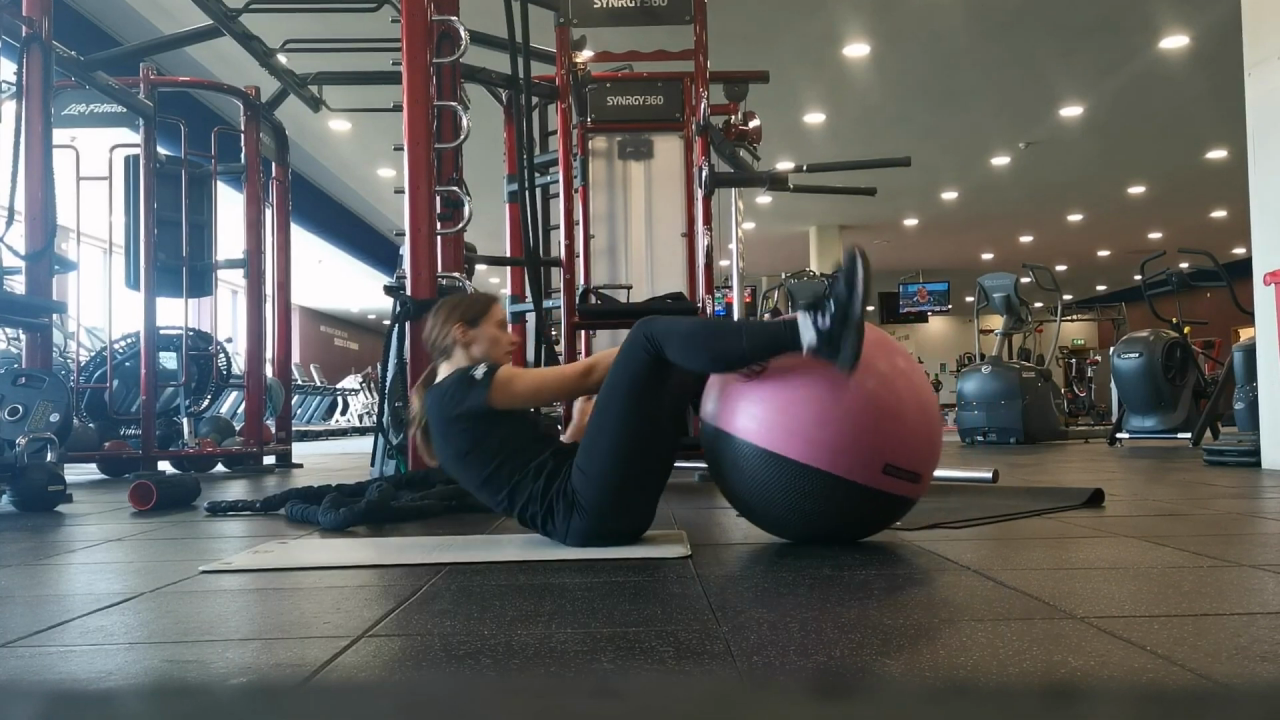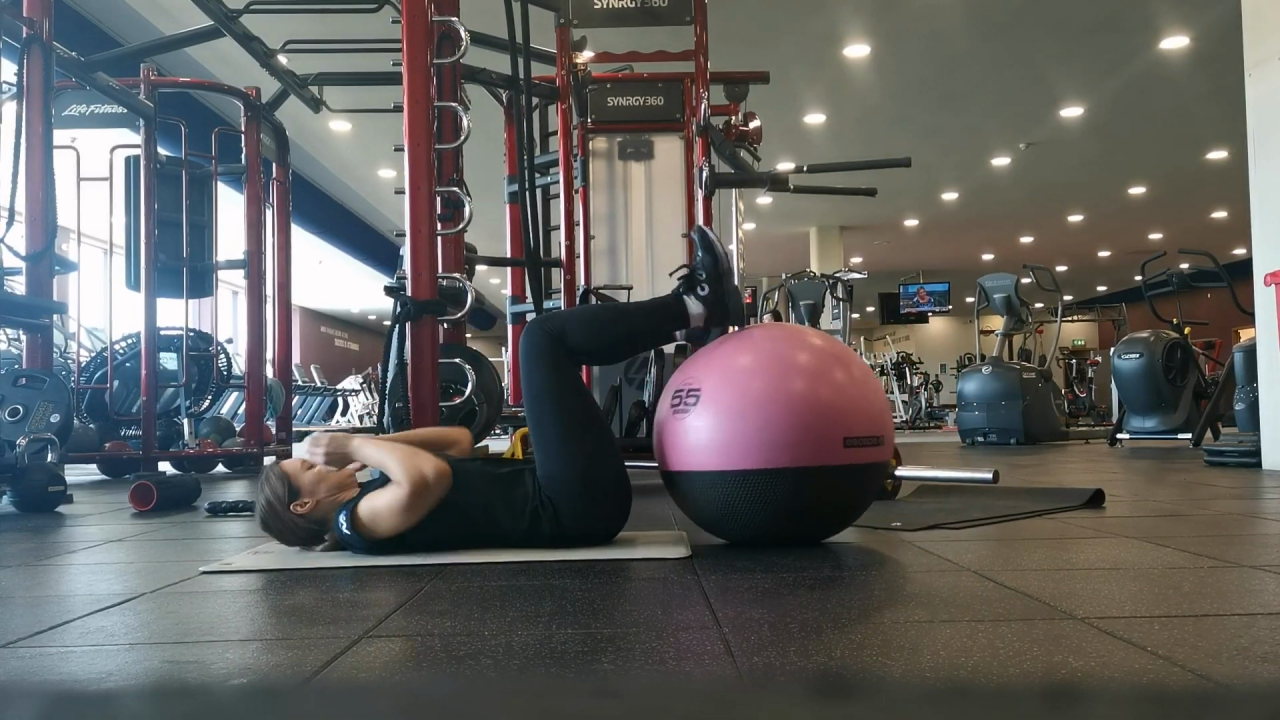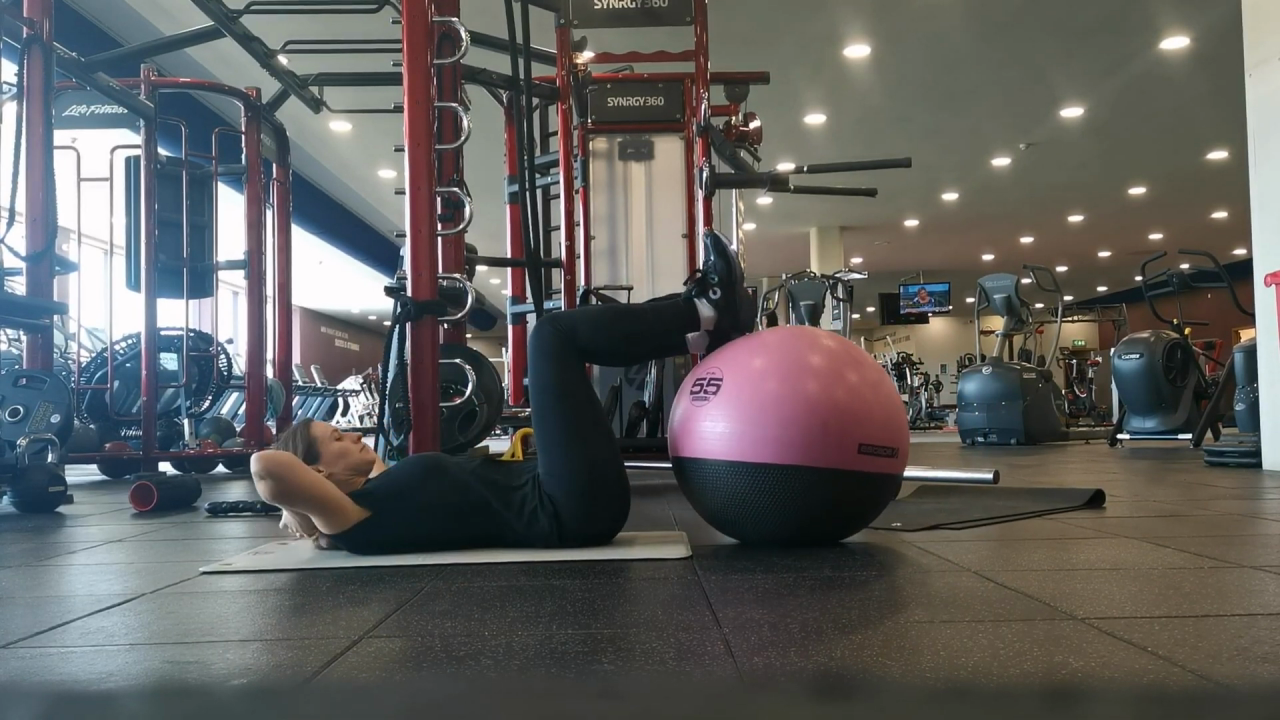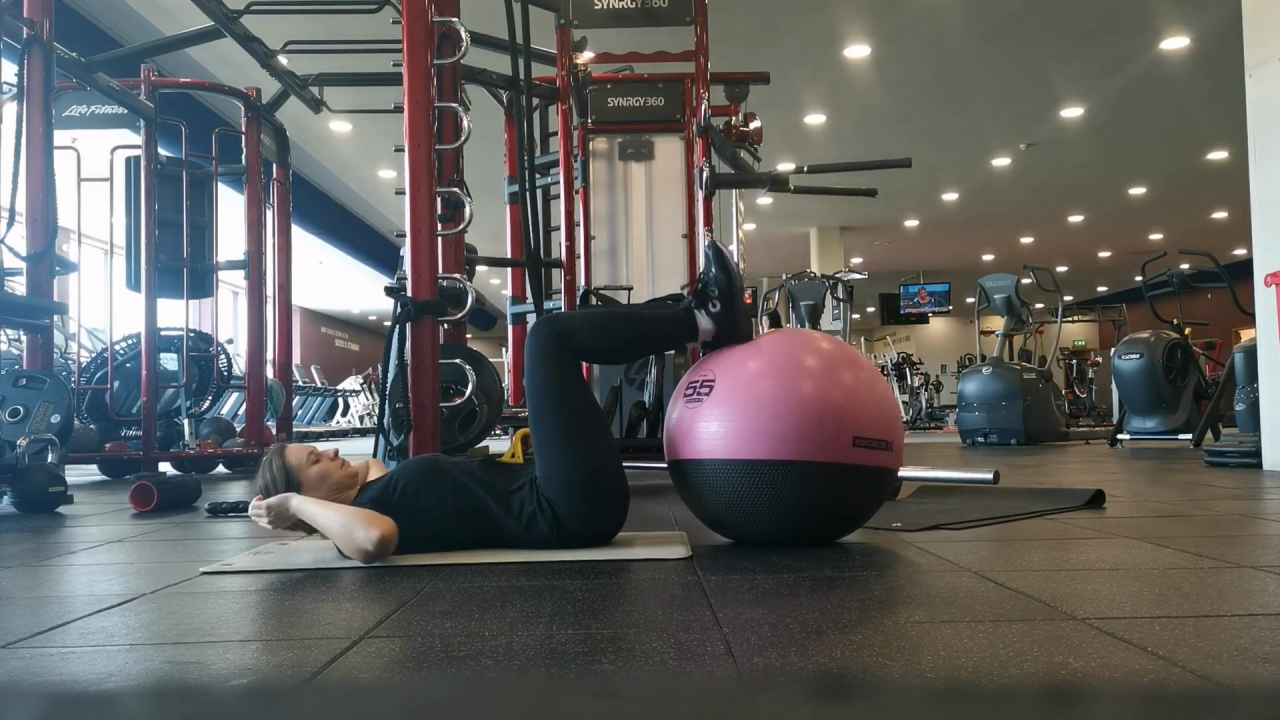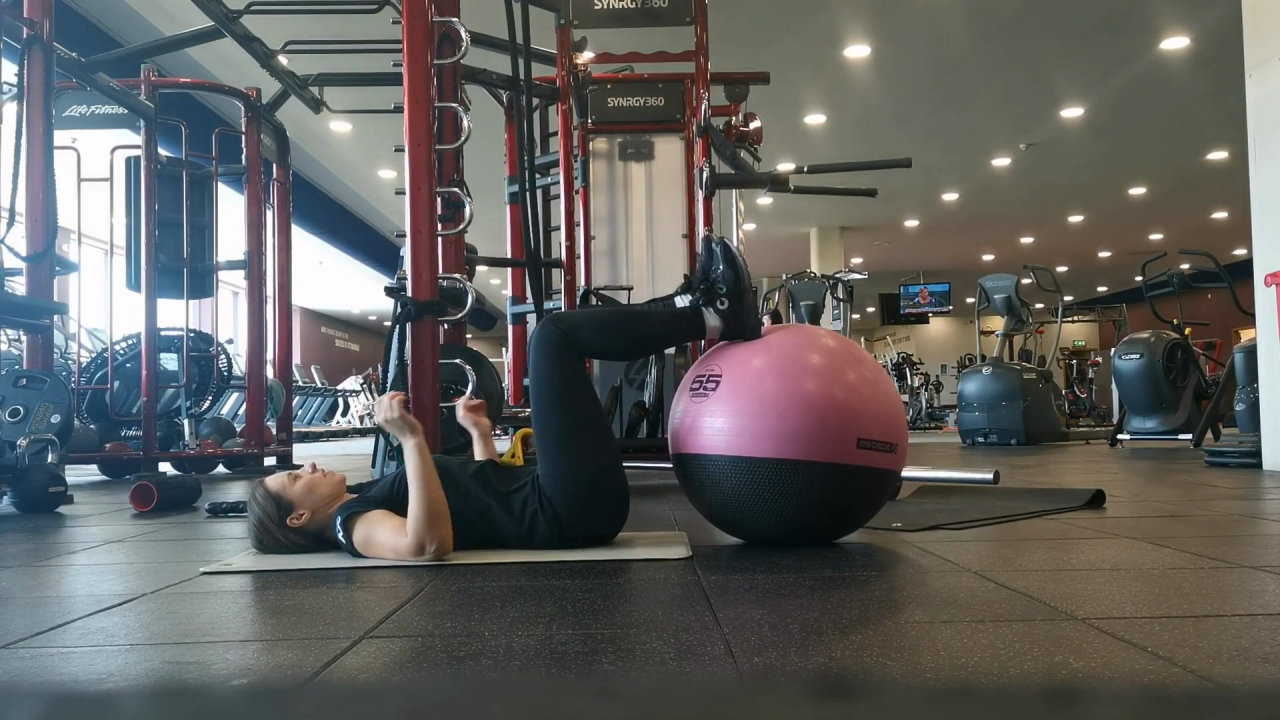
dt=1s
person 1, frame 1
left shoulder: (453, 399)
right shoulder: (467, 383)
right elbow: (582, 376)
left wrist: (580, 419)
right wrist: (666, 337)
left hip: (582, 513)
right hip: (594, 513)
left knee: (685, 366)
right knee: (654, 336)
right ankle: (813, 332)
person 1, frame 2
left shoulder: (382, 495)
right shoulder: (361, 520)
left elbow: (461, 439)
right elbow: (430, 476)
left wrist: (376, 446)
right wrist: (355, 444)
left hip: (565, 501)
right hip: (577, 508)
left knee: (546, 342)
right knee: (543, 336)
left ankle: (687, 317)
right ankle: (698, 307)
person 1, frame 3
left shoulder: (371, 497)
right shoulder: (353, 519)
left elbow: (366, 453)
right elbow: (266, 462)
right wrist: (298, 510)
left hip: (565, 504)
right hip: (572, 512)
left knee: (562, 338)
right knee: (553, 333)
left ankle: (699, 333)
right ankle: (704, 312)
person 1, frame 4
left shoulder: (364, 501)
right shoulder: (362, 518)
left elbow: (373, 464)
right elbow: (375, 538)
right wrist: (294, 502)
left hip: (569, 504)
right hip: (571, 512)
left knee: (557, 339)
right knee: (548, 334)
left ankle: (696, 323)
right ankle: (704, 323)
person 1, frame 5
left shoulder: (369, 502)
right shoulder: (357, 524)
right elbow: (430, 542)
left wrist: (478, 431)
right wrist: (411, 440)
left hip: (554, 499)
right hip: (570, 512)
left knee: (561, 338)
right knee: (554, 333)
left ankle: (690, 307)
right ankle: (713, 319)
